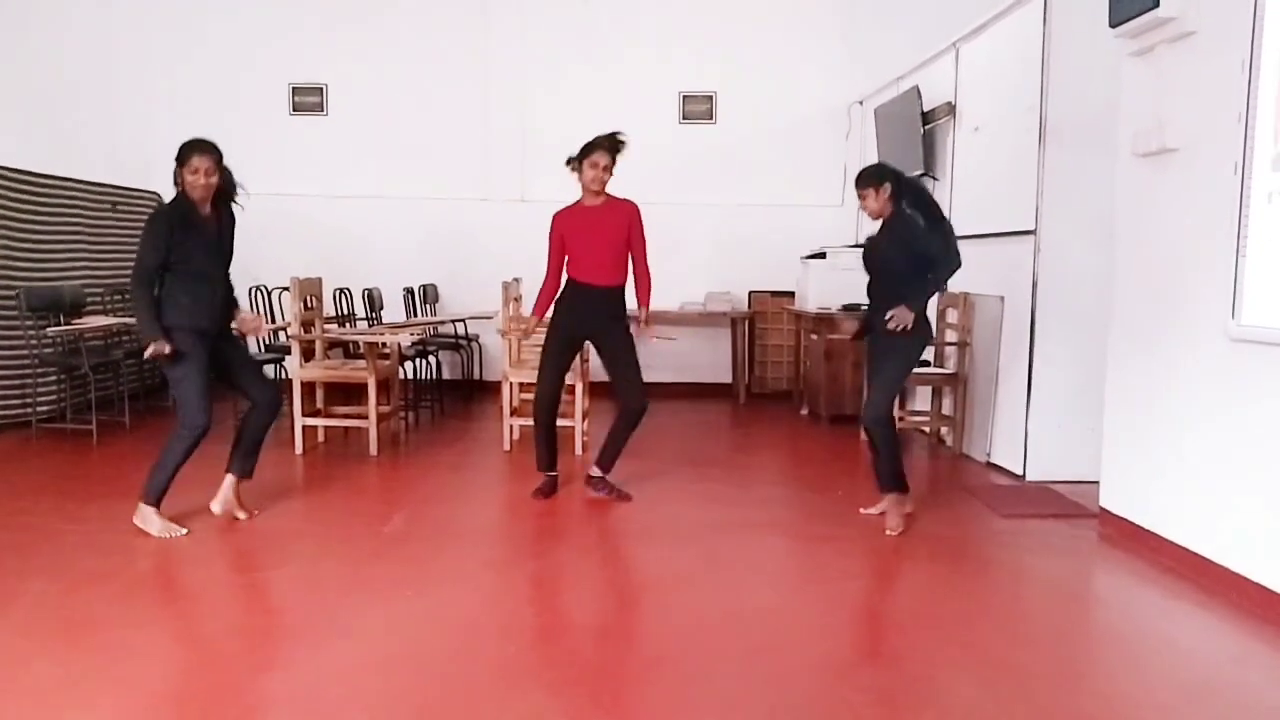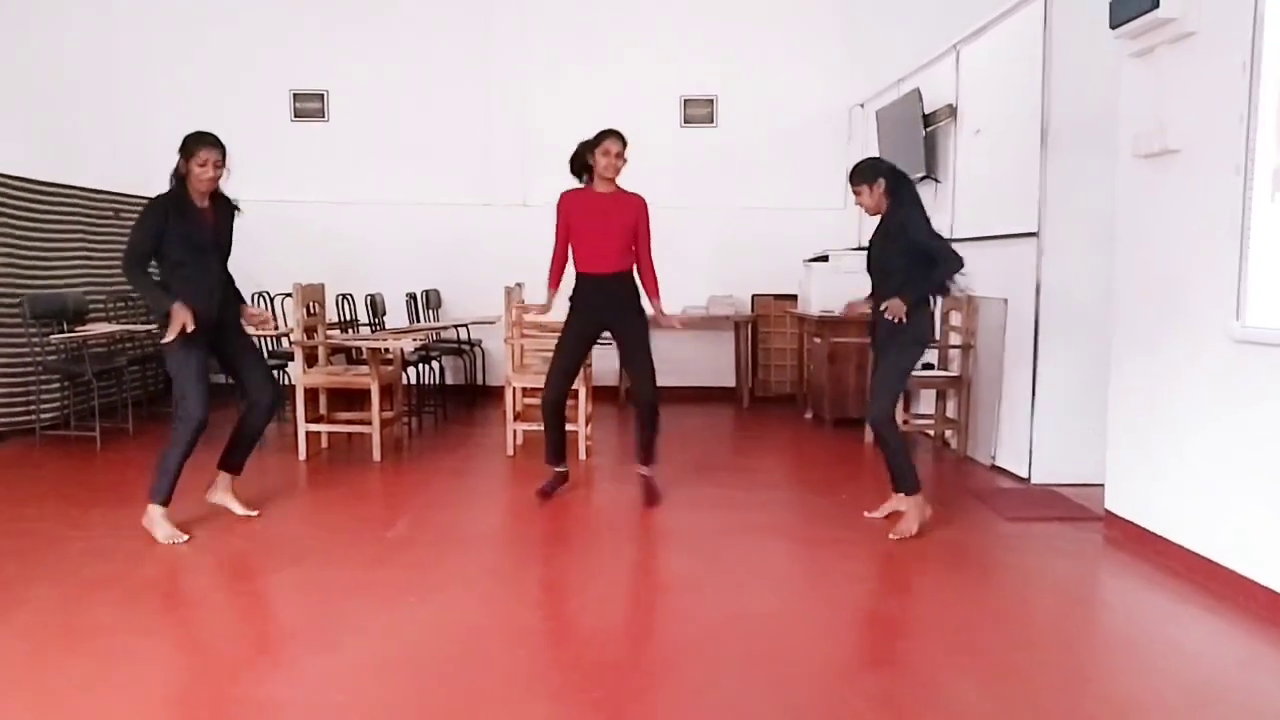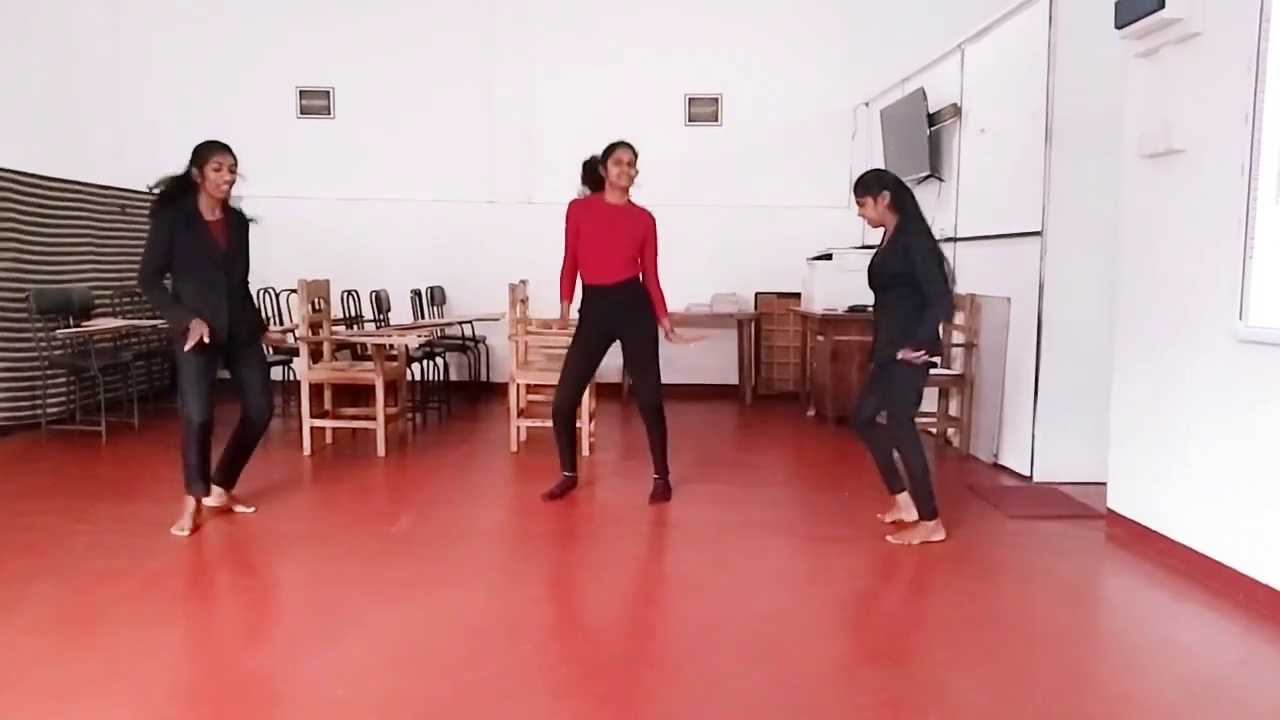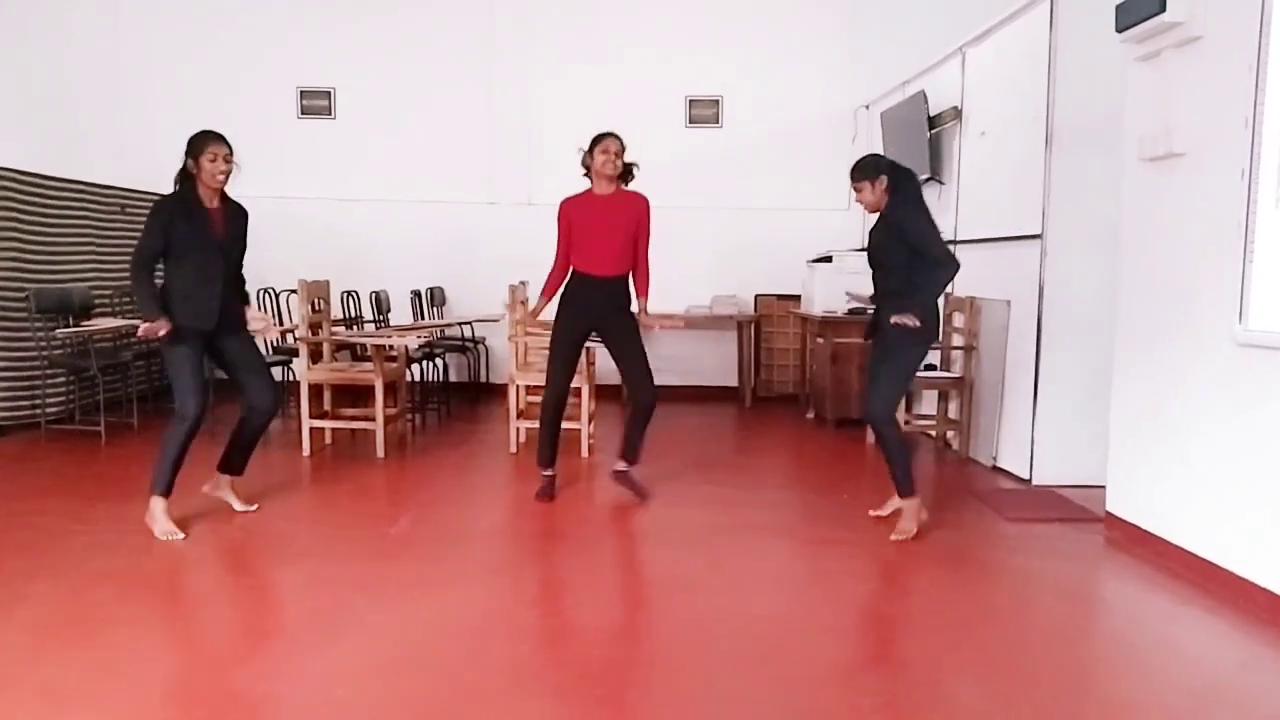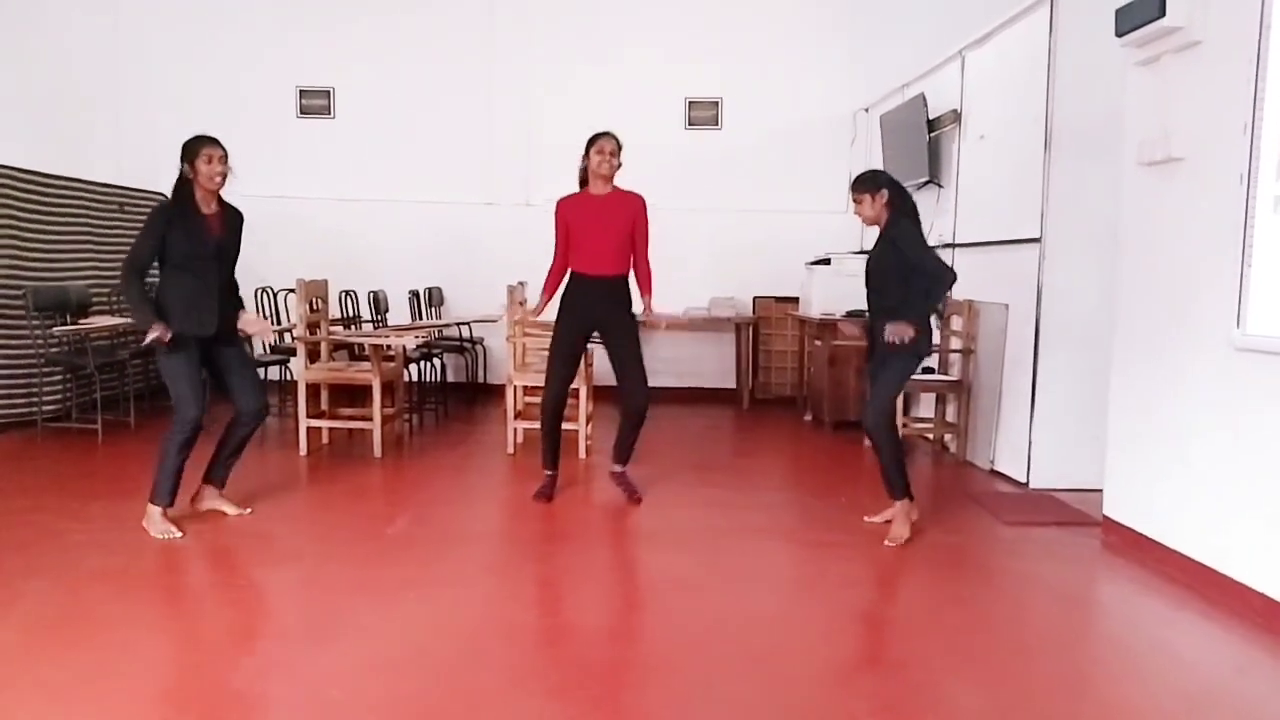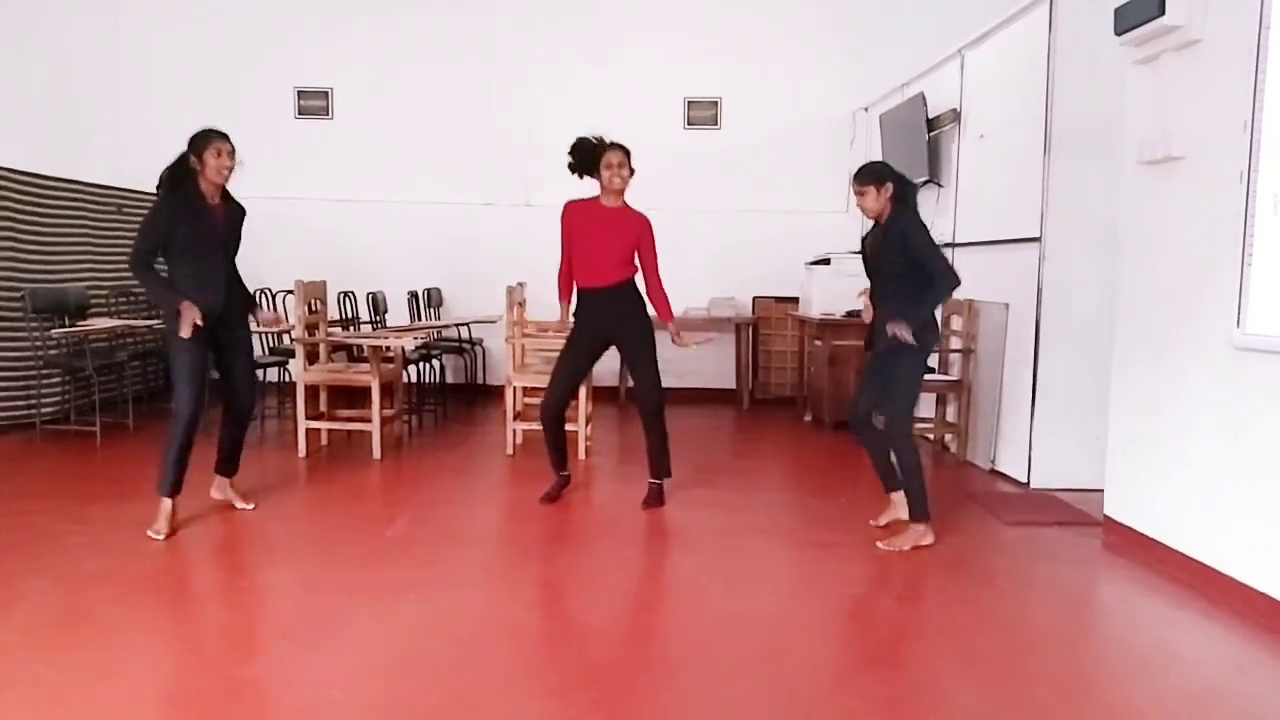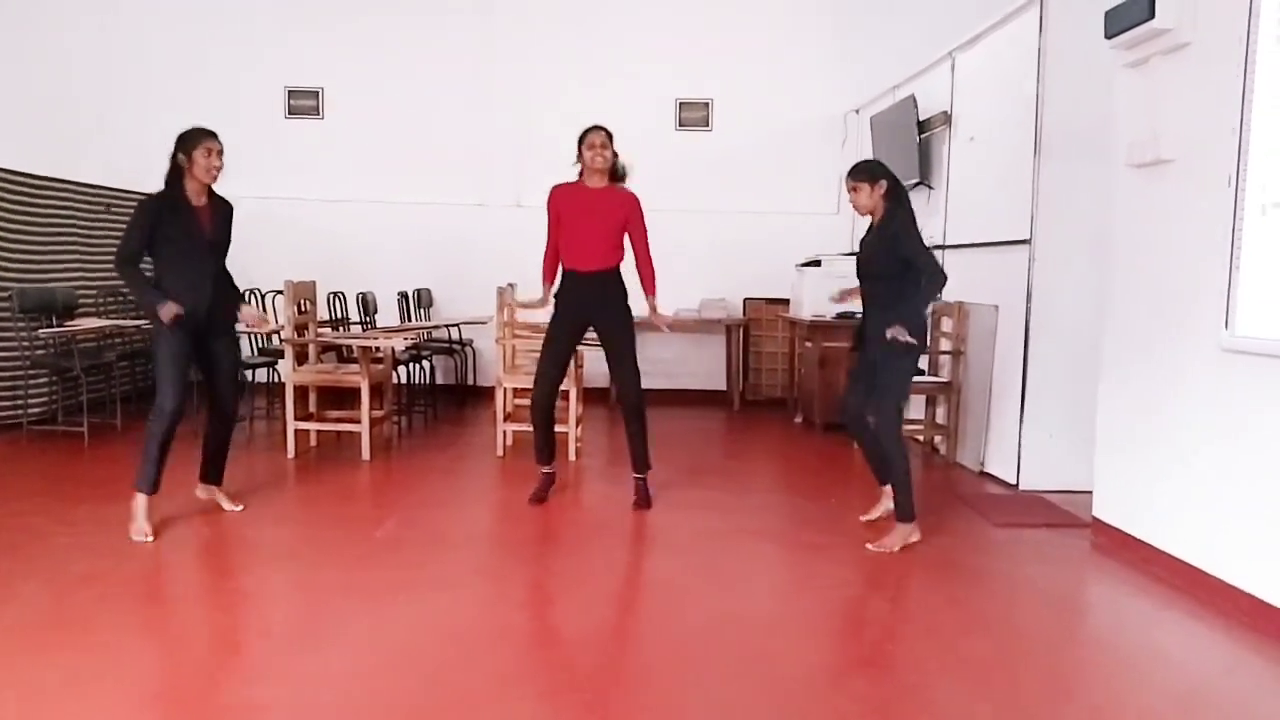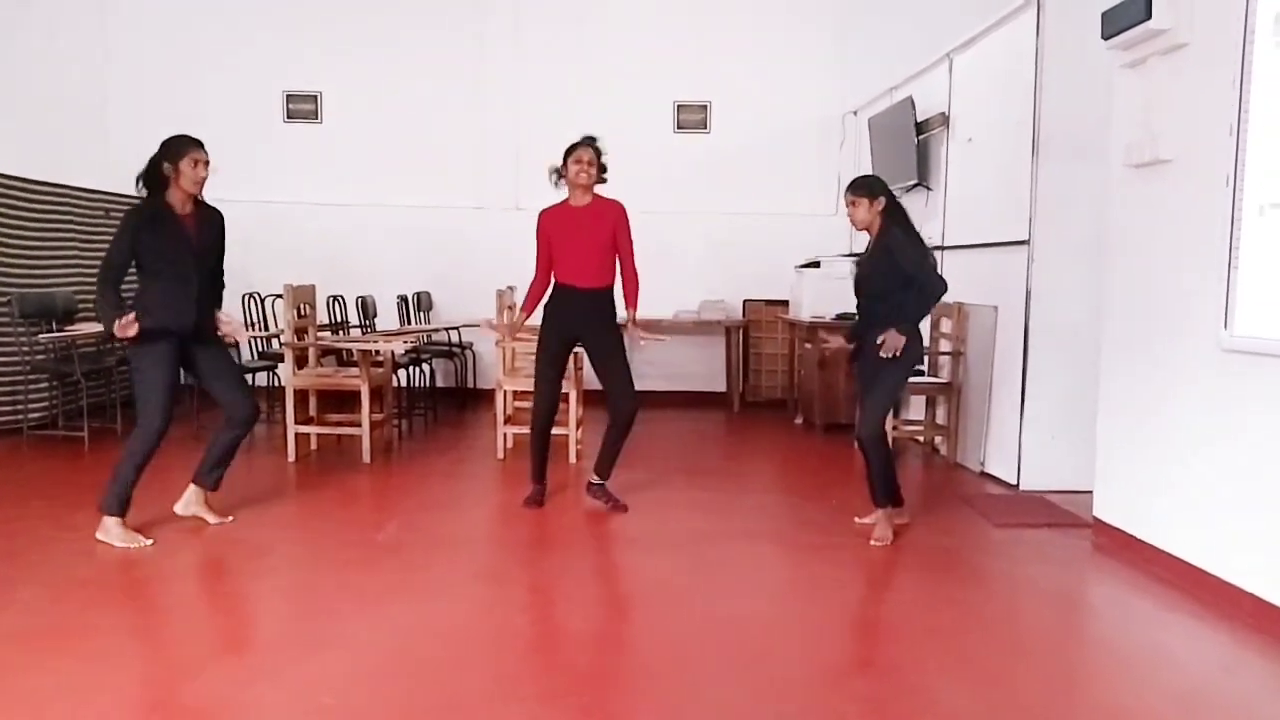
dt=0.2s
person 1, frame 1
left shoulder: (225, 215)
right shoulder: (167, 218)
right elbow: (143, 280)
left wrist: (236, 311)
right wrist: (153, 334)
left hip: (217, 328)
right hip: (182, 331)
left knee: (266, 397)
right knee: (196, 420)
left ankle: (228, 490)
right ankle: (147, 508)
person 1, frame 2
left shoulder: (225, 211)
right shoulder: (162, 209)
right elbow: (133, 265)
left wrist: (240, 305)
right wrist: (172, 305)
left hip: (221, 320)
right hip: (185, 322)
left knee: (265, 394)
right knee: (194, 413)
left ankle: (223, 484)
right ankle: (156, 510)
person 1, frame 3
left shoulder: (238, 222)
right shoulder: (172, 221)
right elbow: (150, 281)
left wrist: (259, 326)
right wrist: (186, 320)
left hip: (240, 331)
right hip: (196, 332)
left knee: (259, 412)
right knee: (198, 414)
left ankle: (219, 491)
right ankle: (192, 499)
person 1, frame 4
left shoulder: (237, 213)
right shoulder: (170, 209)
right elbow: (141, 268)
left wrist: (246, 308)
right wrist: (154, 314)
left hip: (226, 323)
right hip: (183, 324)
left knee: (265, 400)
right knee: (191, 408)
left ankle: (223, 480)
right ankle: (158, 504)
person 1, frame 5
left shoulder: (233, 218)
right shoulder: (168, 215)
right elbow: (132, 272)
left wrist: (240, 313)
right wrist: (151, 319)
left hip: (221, 330)
right hip: (178, 331)
left knee: (253, 406)
right knee: (190, 415)
left ankle: (210, 491)
right ankle: (156, 509)
person 1, frame 6
left shoulder: (235, 210)
right shoulder: (173, 204)
right elbow: (140, 262)
left wrist: (253, 306)
right wrist: (178, 304)
left hip: (230, 317)
right hip: (190, 319)
left knee: (241, 400)
right knee: (187, 407)
left ankle: (223, 482)
right ankle: (166, 505)
person 1, frame 7
left shoulder: (223, 210)
right shoulder: (158, 206)
right elbow: (125, 261)
left wrist: (238, 305)
right wrist: (156, 302)
left hip: (217, 320)
right hip: (175, 321)
left knee: (226, 406)
right knee: (170, 403)
left ankle: (210, 484)
right ankle: (142, 503)
person 1, frame 8
left shoulder: (212, 219)
right shoulder: (143, 217)
right elbow: (109, 276)
left wrist: (217, 313)
right wrist: (116, 319)
left hip: (200, 333)
right hip: (155, 333)
left knee: (243, 410)
right knee: (154, 422)
left ankle: (195, 496)
right ankle: (111, 520)
person 2, frame 1
left shoulder: (907, 225)
right shoulder: (884, 232)
left elbow: (948, 260)
left wrist: (913, 305)
right wrist: (863, 322)
left hip: (903, 334)
right hip: (882, 330)
left knee: (874, 413)
right knee: (878, 415)
left ankle: (896, 496)
right ankle: (895, 495)
person 2, frame 2
left shoulder: (906, 219)
right shoulder: (887, 224)
left elbow: (951, 260)
left wrist: (907, 300)
right wrist: (871, 303)
left hip: (906, 330)
right hip: (889, 329)
left knee: (879, 412)
right knee: (881, 413)
left ankle: (915, 500)
right ankle: (902, 495)
person 2, frame 3
left shoulder: (912, 239)
right shoulder: (890, 238)
left elbow: (940, 299)
left wrist: (917, 345)
right wrist: (882, 322)
left hip: (909, 351)
right hip: (890, 349)
left knee: (901, 429)
right knee: (862, 416)
left ankle: (929, 522)
right ankle: (903, 500)
person 2, frame 4
left shoulder: (904, 215)
right shoulder: (888, 220)
left elbow: (945, 263)
left wrist: (915, 309)
right wrist: (876, 299)
left hip: (908, 328)
right hip: (889, 326)
left knee: (879, 409)
right knee: (874, 408)
left ankle: (912, 502)
right ankle: (904, 492)
person 2, frame 5
left shoulder: (901, 233)
right shoulder: (887, 237)
left elbow: (944, 277)
left wrist: (912, 322)
right wrist: (871, 331)
left hip: (904, 343)
right hip: (887, 342)
left knee: (873, 417)
right knee: (881, 421)
left ankle: (902, 504)
right ankle: (903, 503)
person 2, frame 6
left shoulder: (907, 226)
right shoulder: (878, 232)
left elbow: (947, 278)
left wrist: (912, 321)
right wrist: (873, 301)
left hip: (908, 340)
right hip: (886, 339)
left knee: (897, 425)
right knee: (859, 415)
left ankle: (920, 525)
right ankle: (898, 498)
person 2, frame 7
left shoulder: (898, 226)
right shoulder: (876, 229)
left elbow: (935, 276)
left wrist: (906, 322)
right wrist: (861, 292)
left hip: (897, 341)
right hip: (874, 338)
left knee: (885, 424)
right knee: (854, 412)
left ankle: (907, 524)
right ankle: (889, 491)
person 2, frame 8
left shoulder: (895, 240)
right shoulder: (873, 247)
left elbow: (936, 285)
left wrist: (903, 330)
right wrist: (851, 337)
left hip: (895, 352)
right hip: (871, 349)
left knee: (868, 427)
right knee: (869, 429)
left ankle: (886, 512)
right ankle: (892, 507)
person 3, frame 1
left shoulder: (628, 211)
right shoulder: (562, 219)
left elbow: (640, 266)
right elbow: (554, 273)
left wrist: (643, 314)
right wrist: (535, 317)
left hip: (611, 311)
right hip: (571, 308)
left knee: (635, 401)
right knee: (545, 397)
left ankle: (598, 473)
right ankle: (548, 474)
person 3, frame 2
left shoulder: (635, 204)
right shoulder: (569, 201)
left elbow: (644, 260)
right elbow: (560, 254)
left wrist: (657, 307)
right wrist: (550, 296)
left hip: (625, 299)
right hip: (585, 298)
left knee: (645, 393)
right knee: (554, 391)
left ankle: (645, 471)
right ankle: (559, 469)
person 3, frame 3
left shoulder: (644, 219)
right shoulder: (578, 210)
left elbow: (650, 274)
right elbow: (570, 263)
left wrist: (665, 321)
right wrist: (565, 308)
left hip: (634, 307)
right hip: (593, 309)
left knee: (649, 397)
right knee: (563, 400)
left ankle: (661, 476)
right ankle: (569, 474)
person 3, frame 4
left shoulder: (637, 204)
right shoulder: (570, 207)
left elbow: (640, 261)
right elbow: (562, 261)
left wrist: (643, 306)
right wrist: (542, 302)
left hip: (616, 302)
right hip: (577, 299)
left knee: (645, 392)
right knee: (555, 393)
left ankle: (624, 466)
right ankle: (548, 473)
person 3, frame 5
left shoulder: (633, 204)
right shoulder: (566, 206)
left elbow: (641, 260)
right elbow: (560, 261)
left wrist: (647, 305)
right wrist: (542, 302)
left hip: (617, 301)
right hip: (577, 299)
left knee: (637, 397)
right knee: (554, 394)
left ankle: (619, 469)
right ankle: (550, 474)
person 3, frame 6
left shoulder: (639, 222)
right shoulder: (574, 211)
left elbow: (651, 276)
right elbow: (568, 263)
left wrist: (671, 325)
right wrist: (563, 309)
left hip: (628, 309)
right hip: (589, 312)
left knee: (650, 400)
right knee: (552, 402)
left ankle: (657, 482)
right ankle: (561, 475)
person 3, frame 7
left shoulder: (626, 201)
right shoulder: (560, 195)
left elbow: (642, 254)
right elbow: (553, 249)
left wrist: (651, 305)
right wrist: (546, 291)
left hip: (609, 295)
right hip: (570, 296)
left knee: (630, 392)
right knee: (542, 393)
left ankle: (640, 478)
right ankle: (546, 471)
person 3, frame 8
left shoulder: (613, 211)
right shoulder: (548, 217)
left elbow: (628, 267)
right elbow: (542, 275)
left wrist: (631, 313)
right wrist: (521, 316)
left hip: (600, 312)
right hip: (560, 311)
left knee: (625, 405)
right knee: (544, 406)
left ankle: (598, 481)
right ankle: (538, 482)
